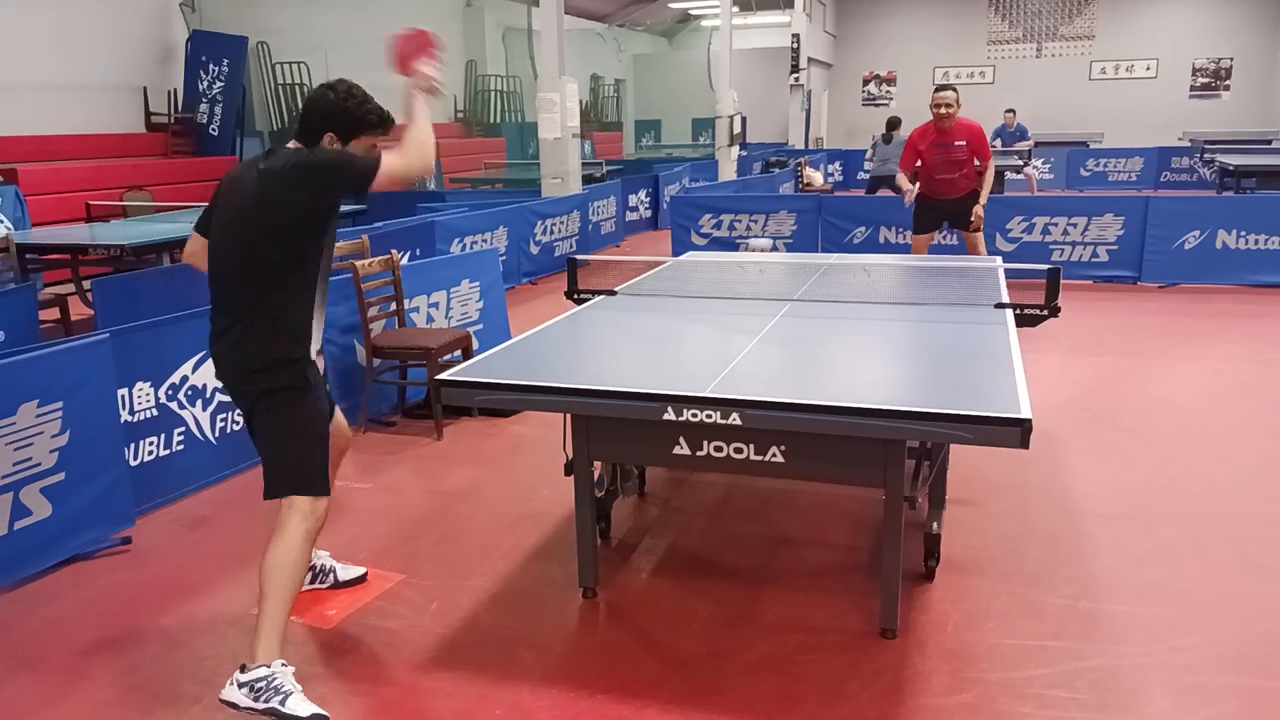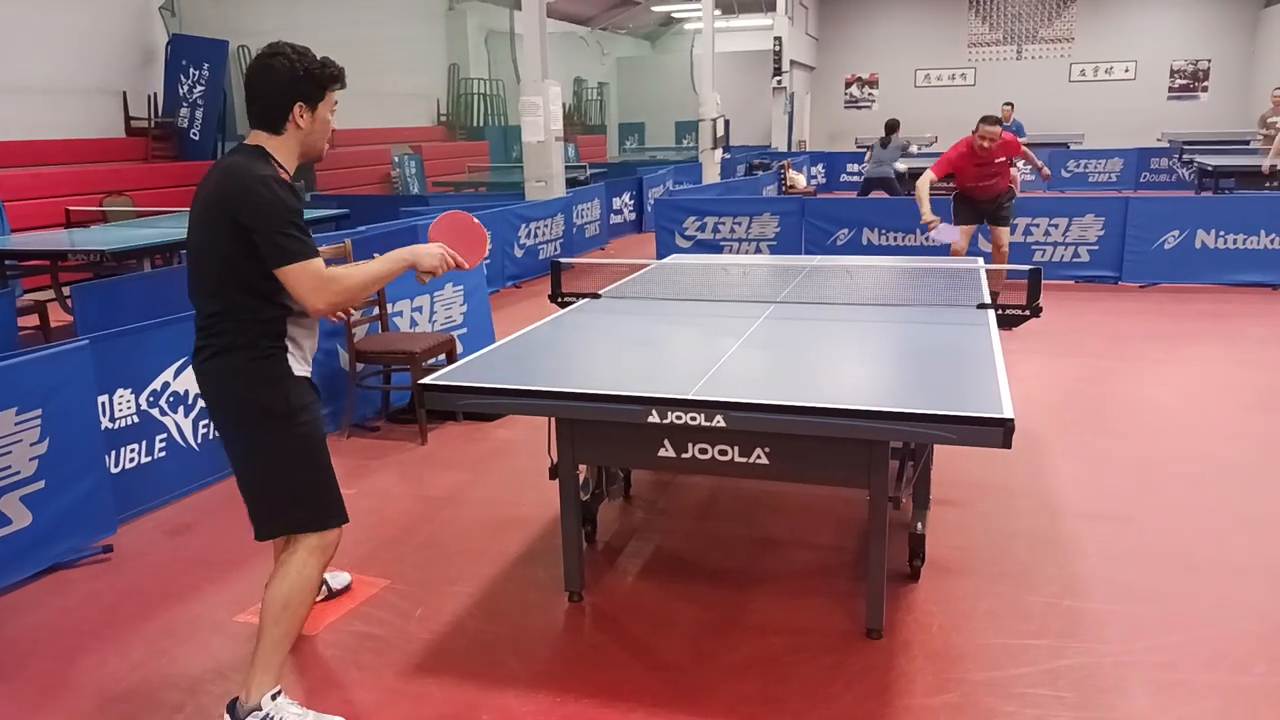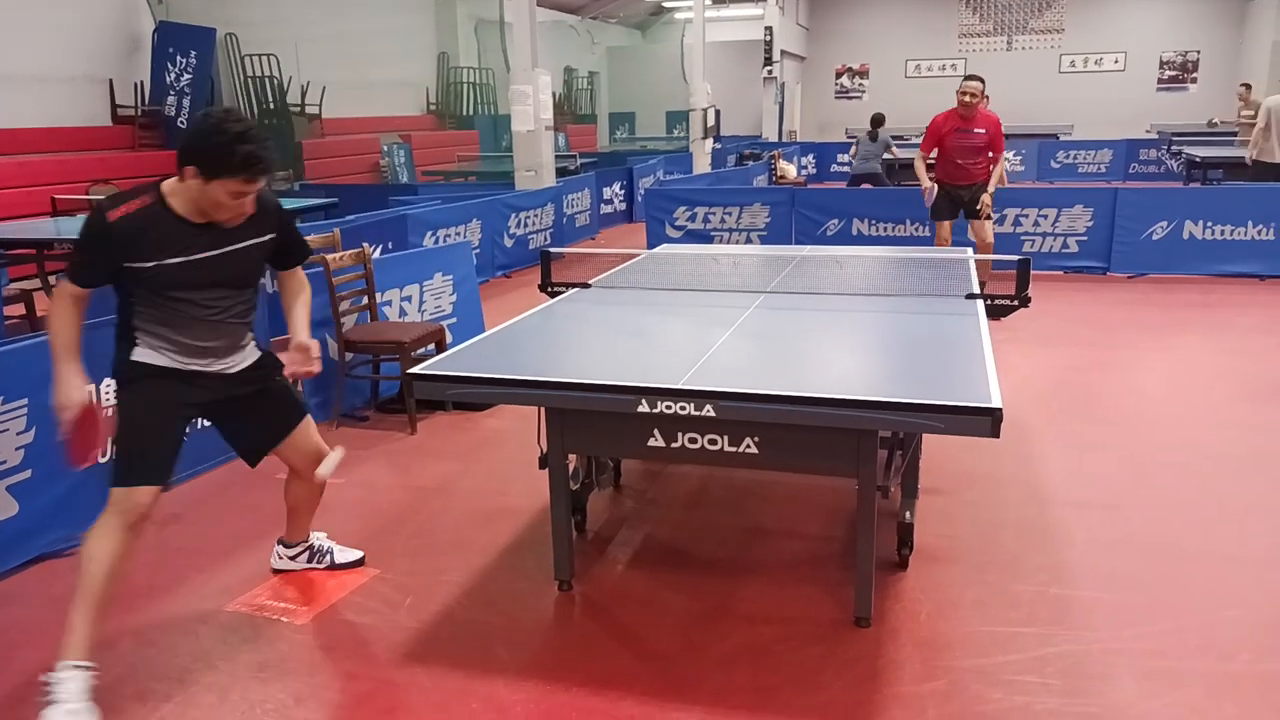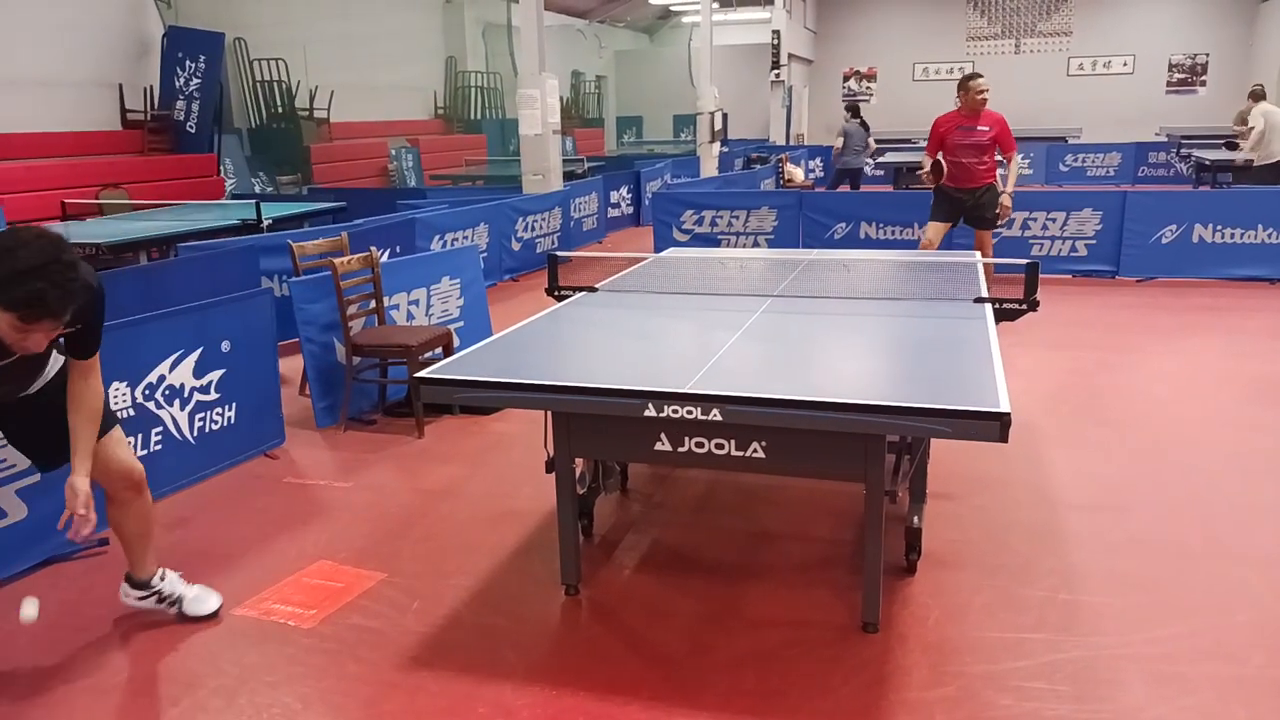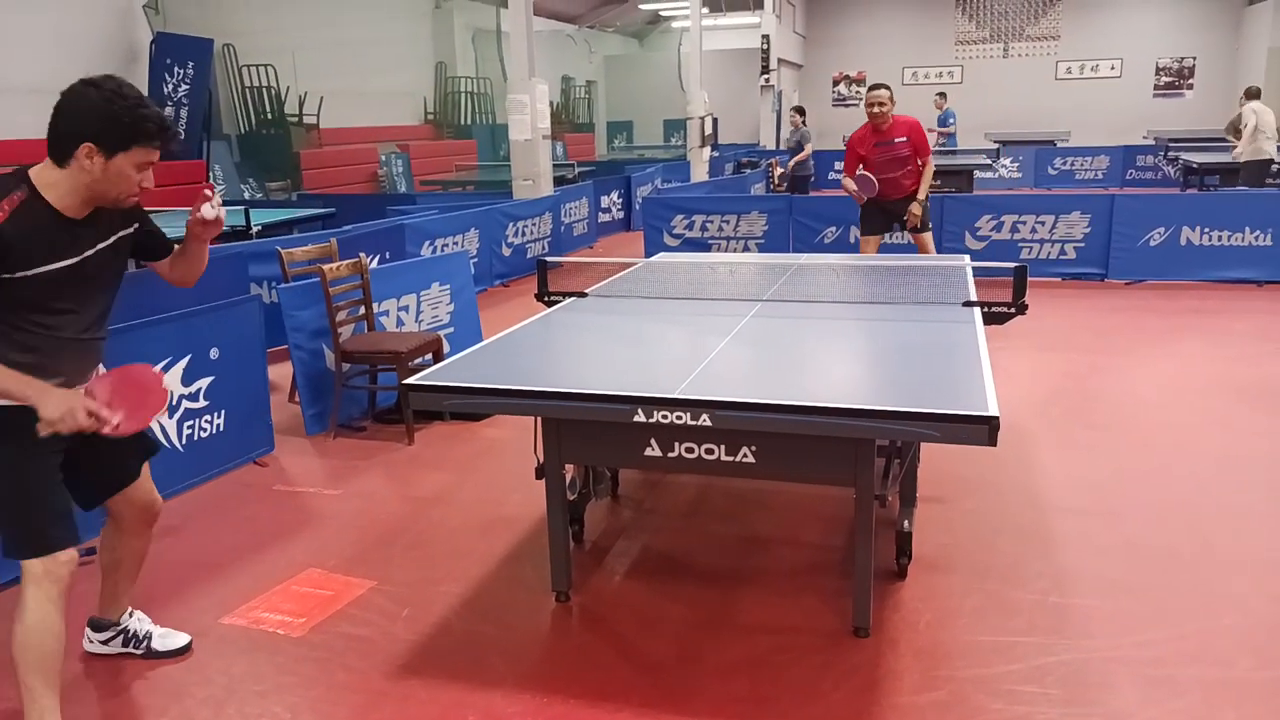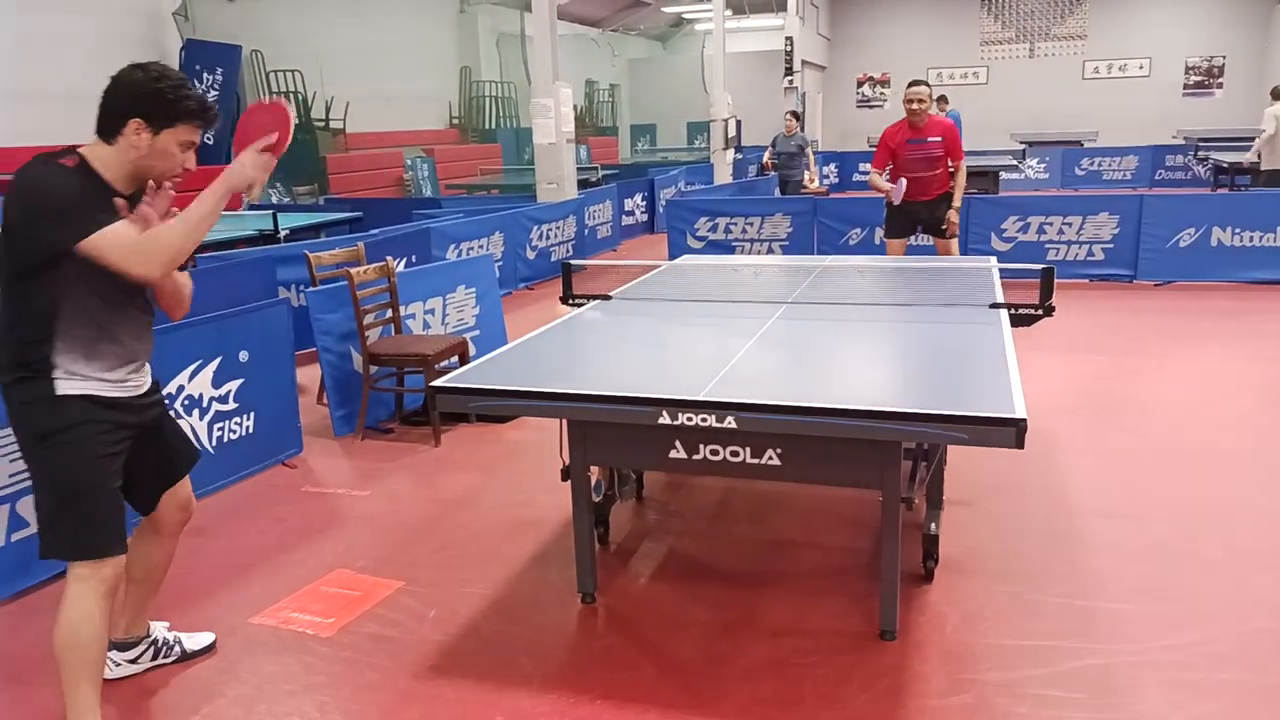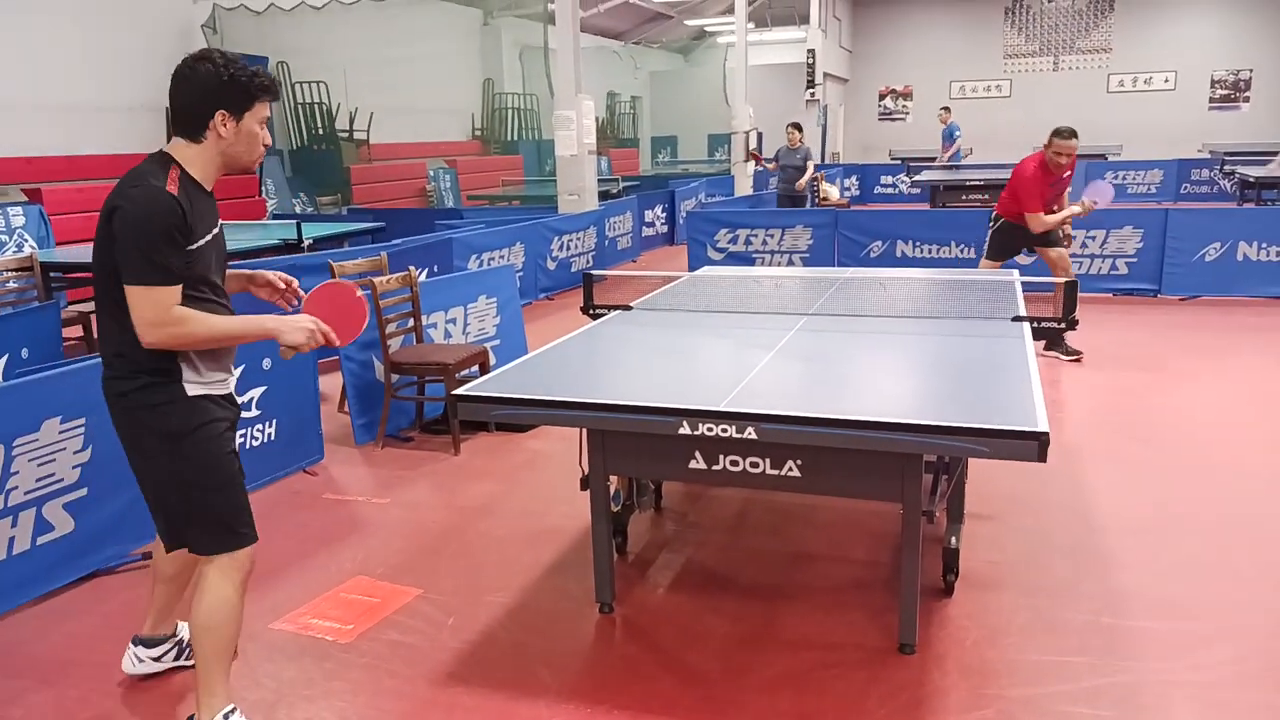
dt=0.7s
person 1, frame 1
left shoulder: (247, 175)
right shoulder: (314, 171)
left elbow: (194, 252)
right elbow: (417, 160)
right wrist: (423, 93)
left hip: (246, 350)
right hip: (274, 362)
left knee: (334, 437)
right knee: (304, 503)
left ankle: (304, 564)
person 1, frame 2
left shoulder: (233, 173)
right shoulder: (262, 186)
right elbow: (319, 294)
left wrist: (301, 287)
right wrist: (410, 257)
left hip: (237, 369)
right hip: (260, 380)
left knee: (297, 494)
right knee: (320, 530)
left ankle: (292, 581)
person 1, frame 3
left shoulder: (264, 212)
right shoulder: (118, 222)
left elbow: (292, 271)
right elbow: (67, 297)
left wrist: (299, 332)
right wrist: (69, 374)
left hip: (239, 366)
right hip: (155, 374)
left knee: (311, 456)
right knee: (130, 506)
left ankle: (295, 546)
person 1, frame 4
left shoulder: (79, 290)
left elbow: (84, 370)
left wrist: (81, 471)
left hip: (40, 382)
left knee: (127, 474)
left ankle: (146, 582)
person 1, frame 5
left shoulder: (116, 213)
left elbow: (179, 270)
left wrist: (200, 236)
left hip: (83, 394)
left knee: (139, 507)
right knee: (52, 565)
left ankle: (110, 627)
person 1, frame 6
left shoulder: (141, 198)
left elbow: (175, 303)
right elbow: (145, 263)
left wrist: (156, 234)
right wrist: (227, 186)
left hip: (132, 389)
right hip: (63, 402)
left knee: (172, 506)
right knee: (99, 567)
left ankle: (131, 640)
person 1, frame 7
left shoulder: (191, 189)
right shoulder: (151, 202)
right elbow: (158, 325)
left wrist: (248, 280)
right wrist: (273, 327)
left hip: (192, 393)
right hip: (166, 400)
left knee: (196, 525)
right knee: (230, 551)
left ankle: (153, 642)
person 2, frame 1
left shoulder: (973, 130)
right shoulder: (918, 136)
left elbow: (989, 167)
right elbow: (902, 174)
left wrist: (981, 202)
right wrist: (908, 188)
left hip: (966, 198)
right hip: (930, 199)
left knee: (978, 253)
right knee: (918, 254)
person 2, frame 2
left shoulder: (1008, 141)
right shoulder: (959, 152)
left elbow: (1022, 151)
right elbow: (923, 182)
left wrist: (1039, 166)
right wrist: (926, 212)
left hip: (1000, 198)
right hip: (968, 199)
left knee: (1001, 248)
right knee: (958, 249)
person 2, frame 3
left shoulder: (992, 122)
right shoulder: (940, 121)
left elbow: (998, 160)
right elbow: (921, 157)
left wrist: (989, 191)
right wrist: (925, 181)
left hip: (978, 187)
right hip: (946, 187)
left knee: (986, 241)
right knee: (942, 242)
person 2, frame 4
left shoulder: (996, 121)
right shoulder: (942, 122)
left elbow: (1012, 158)
right elbow: (928, 155)
left wrist: (1008, 192)
right wrist: (929, 169)
left hip: (983, 191)
right hip: (948, 191)
left knee: (984, 249)
right knee: (927, 243)
person 2, frame 5
left shoulder: (911, 126)
right shoulder: (857, 139)
left elbow: (928, 164)
right elbow: (847, 177)
left wrist: (919, 200)
right wrist: (853, 190)
left hip: (911, 197)
right hip: (876, 201)
left knee: (929, 254)
person 2, frame 6
left shoulder: (947, 128)
right shoulder: (891, 134)
left elbow: (960, 169)
right elbow: (874, 175)
left wrist: (955, 207)
right wrist: (885, 187)
left hip: (939, 201)
right hip: (902, 203)
person 2, frame 7
left shoulder: (1067, 162)
right shoulder: (1029, 173)
right elbow: (1035, 225)
left wrist: (1064, 223)
right wrist: (1074, 211)
left hip: (1044, 219)
right hip: (1010, 222)
left knee: (1065, 273)
left ankle: (1055, 341)
